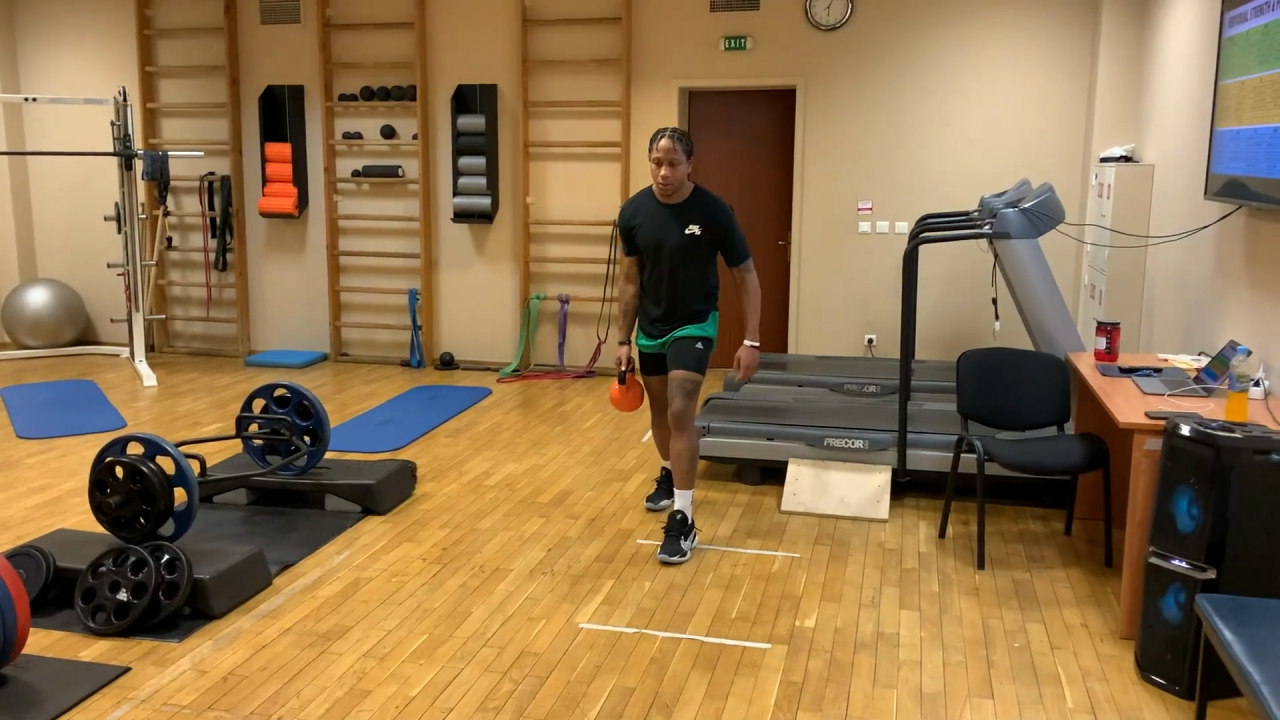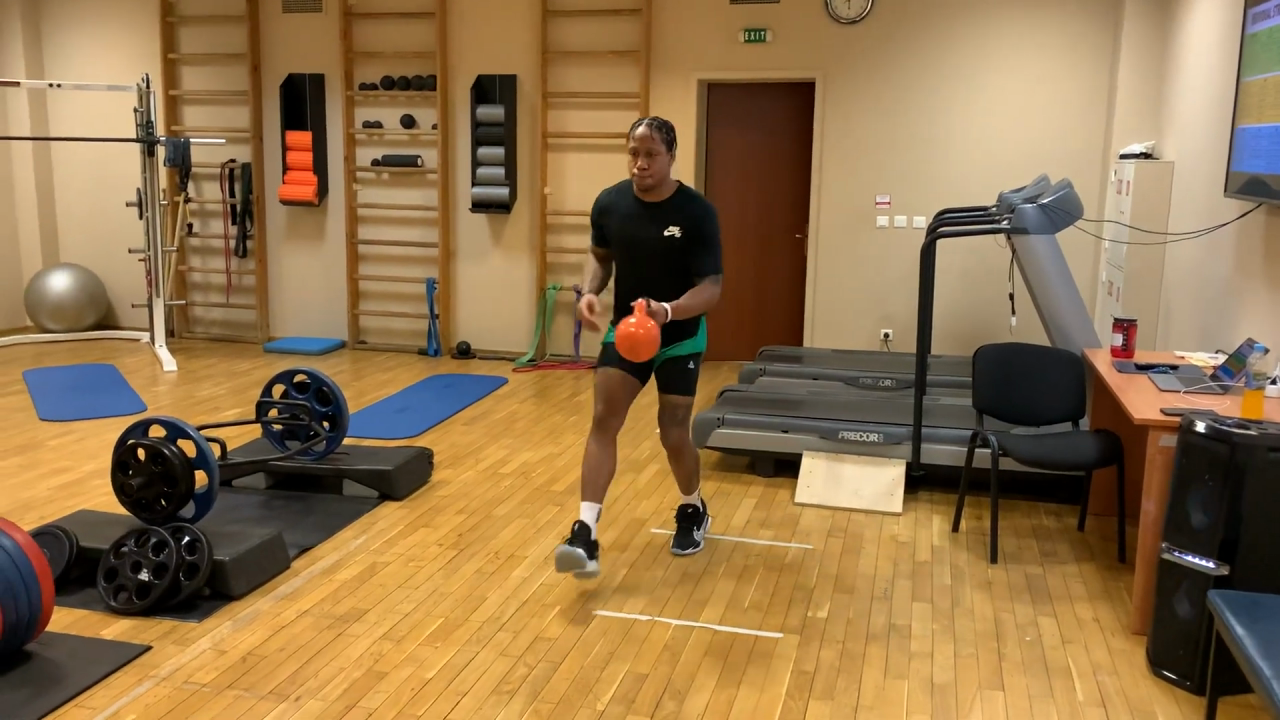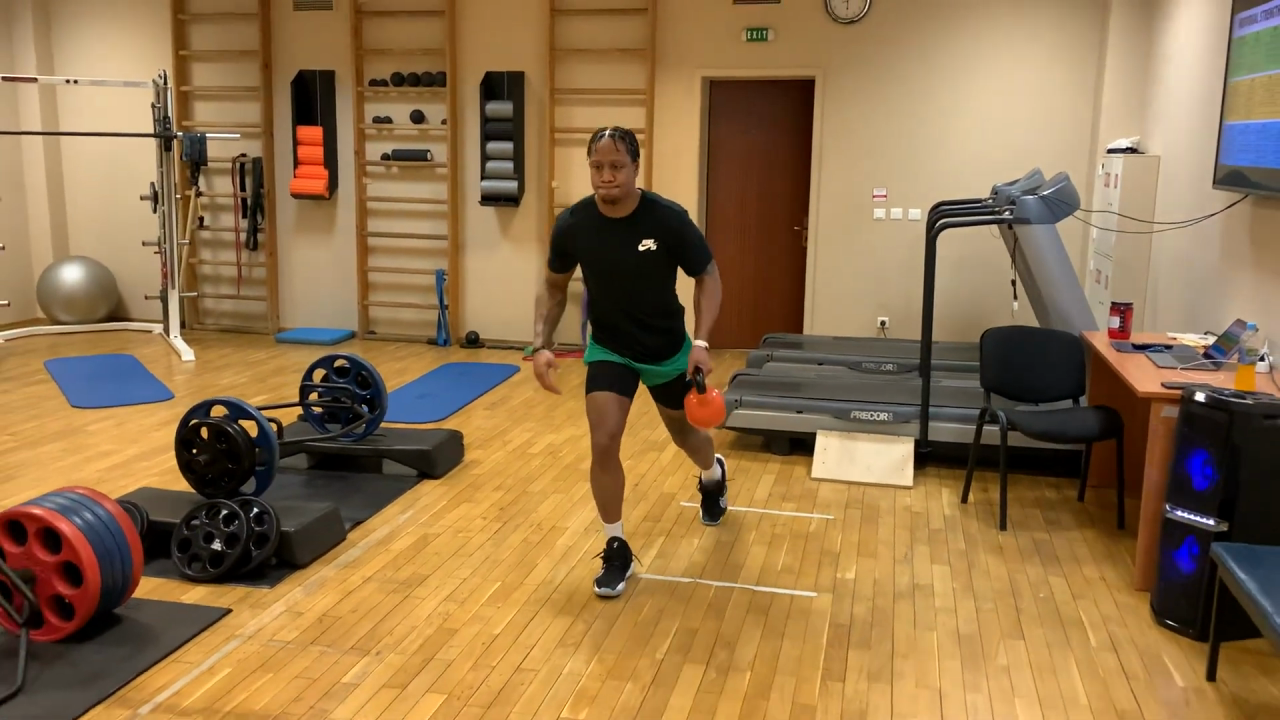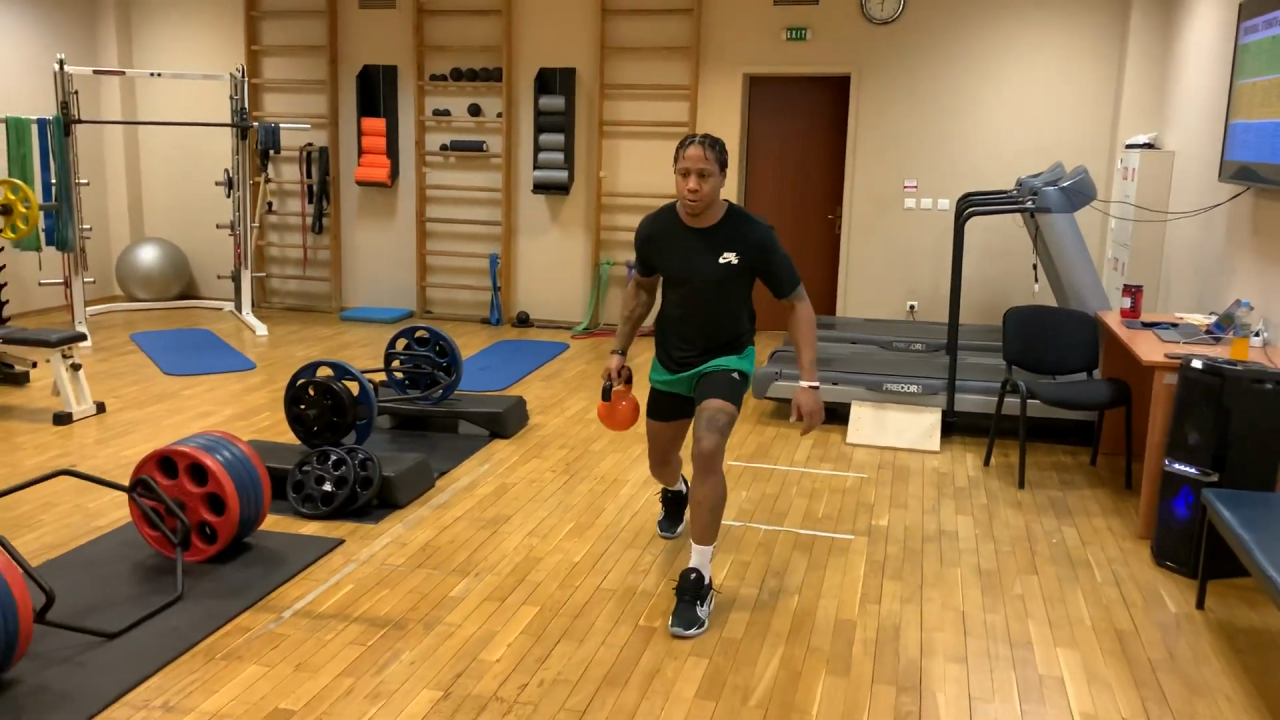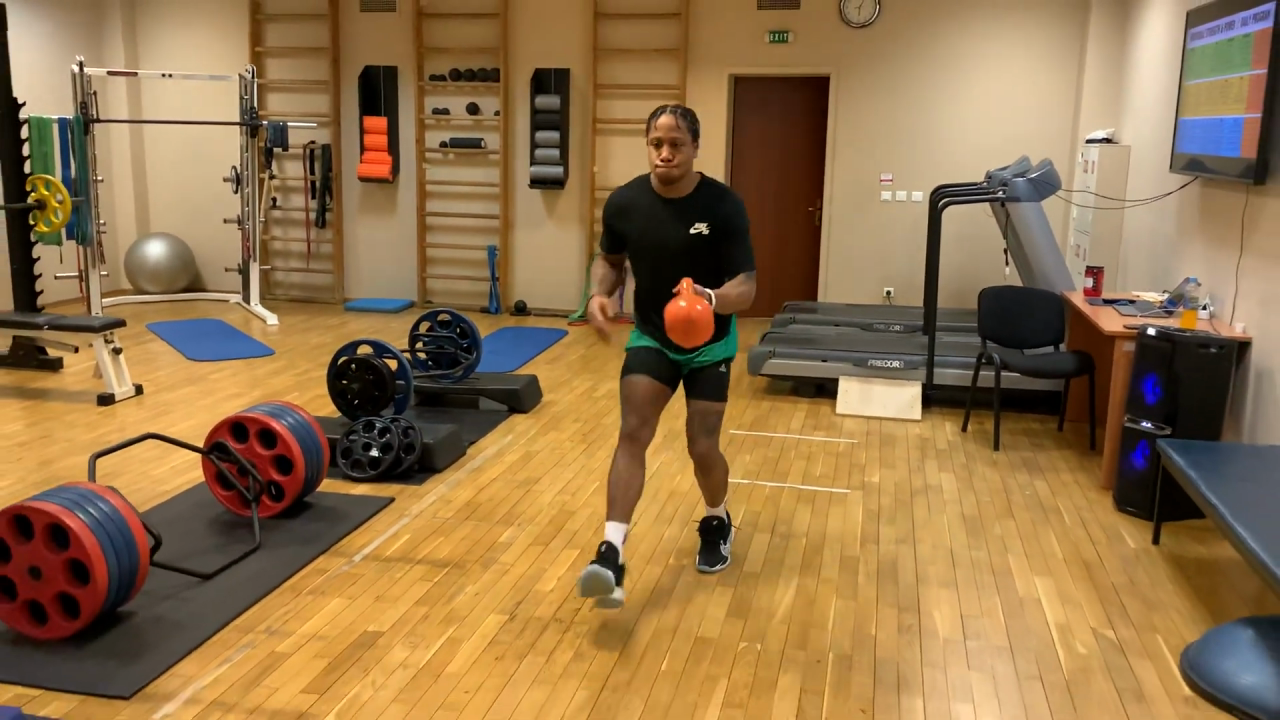
dt=1s
person 1, frame 1
left shoulder: (713, 211)
right shoulder: (633, 212)
left elbow: (745, 275)
right elbow: (631, 279)
left wrist: (751, 341)
right wrist: (624, 339)
left hip: (693, 325)
right hip: (650, 328)
left knee: (680, 413)
right knee: (659, 410)
left ankle: (683, 519)
right ankle: (669, 475)
person 1, frame 2
left shoulder: (697, 212)
right shoulder: (609, 203)
left elbow: (711, 288)
left wrist: (666, 311)
right wrist: (589, 291)
left hip: (679, 336)
left knee: (674, 435)
right knee: (603, 423)
left ankle: (693, 510)
right ankle: (585, 534)
person 1, frame 3
left shoulder: (669, 219)
right shoulder: (572, 224)
left elbow: (707, 277)
right elbow: (554, 286)
left wrist: (700, 341)
right wrist: (541, 345)
left hip: (667, 349)
right hip: (608, 349)
left knee: (686, 434)
right knee: (603, 444)
left ankle: (713, 474)
right ankle: (616, 548)
person 1, frame 4
left shoulder: (752, 235)
right shoulder: (654, 229)
left elbow: (797, 303)
left wrist: (808, 382)
right wrist: (619, 349)
left hip: (726, 359)
right hip: (669, 361)
left knee: (707, 451)
right knee: (660, 463)
left ankle: (697, 579)
right ankle: (675, 492)
person 1, frame 5
left shoulder: (723, 204)
right shoulder: (623, 201)
left elbow: (746, 287)
right elbow: (608, 260)
left wrist: (710, 298)
right wrist: (599, 294)
left hip: (708, 341)
right hip: (649, 335)
left knee: (702, 449)
right knee: (632, 434)
left ankle: (717, 523)
